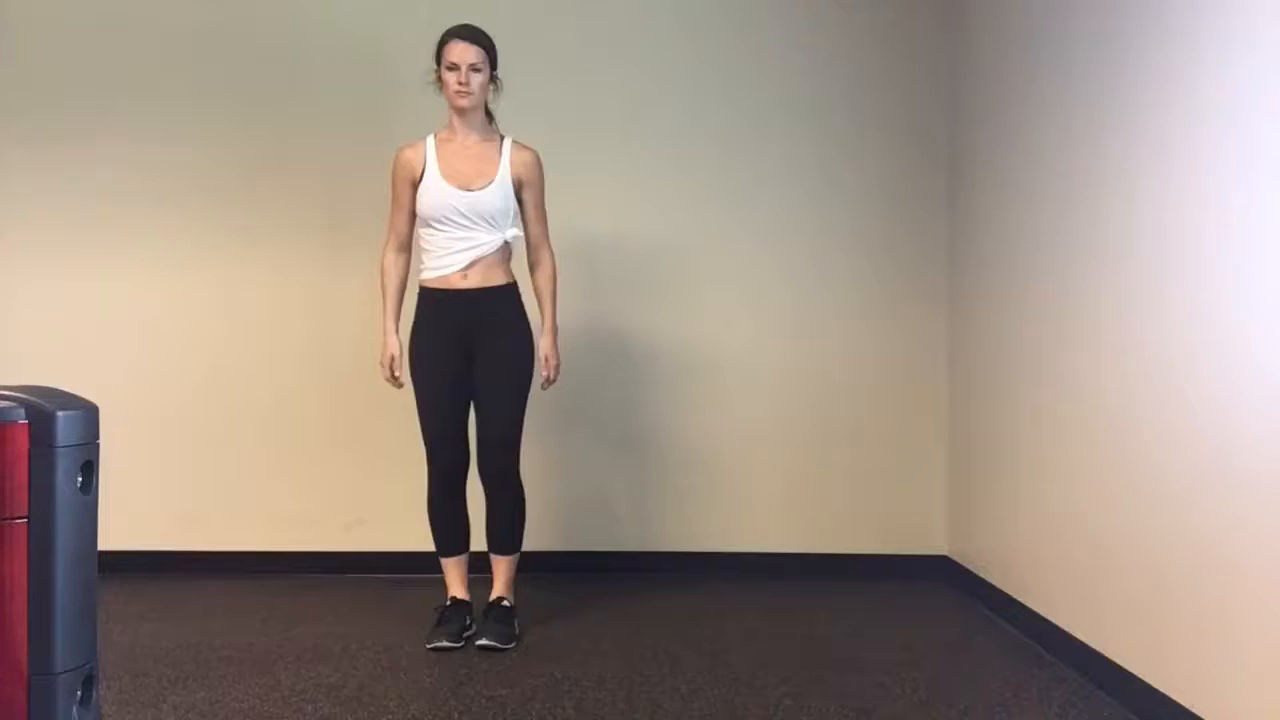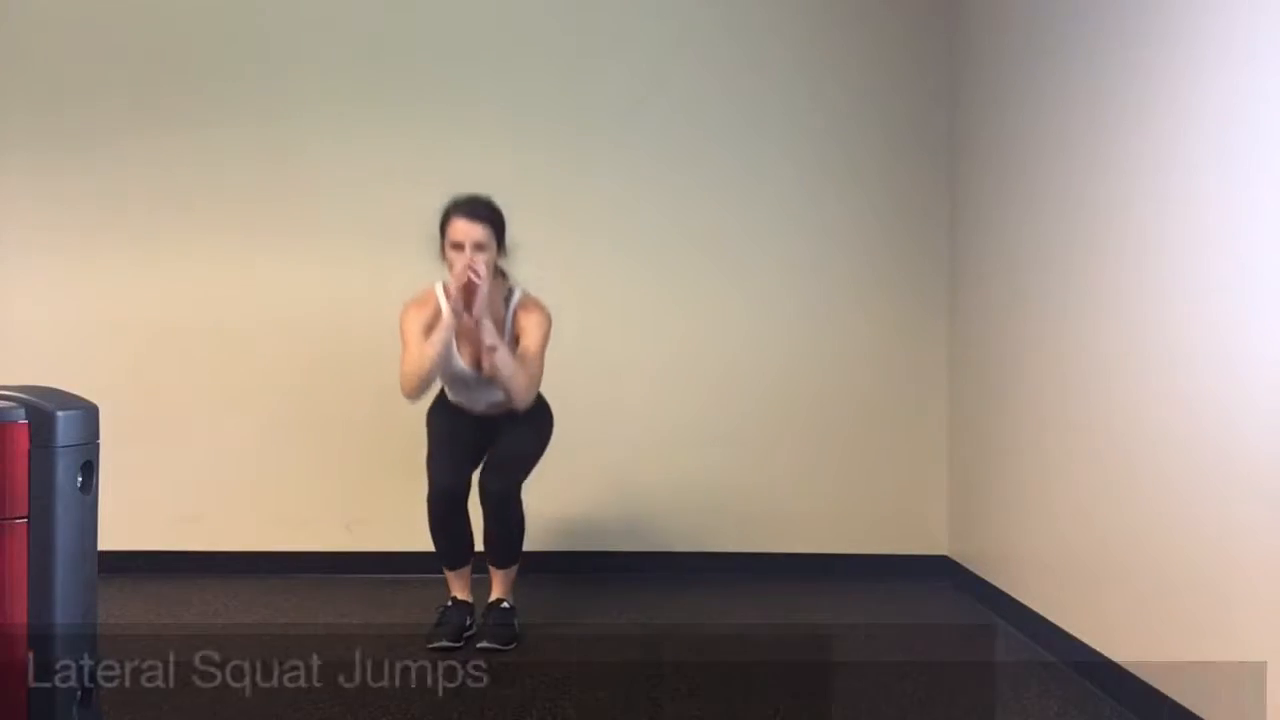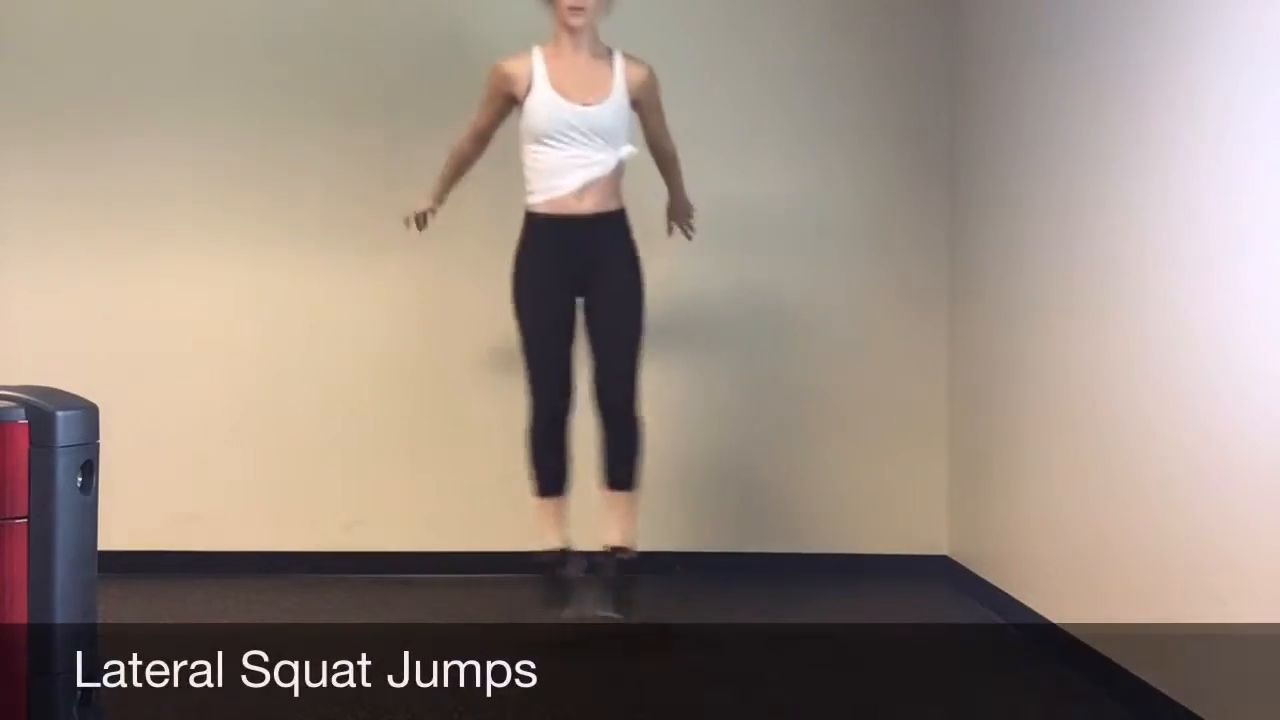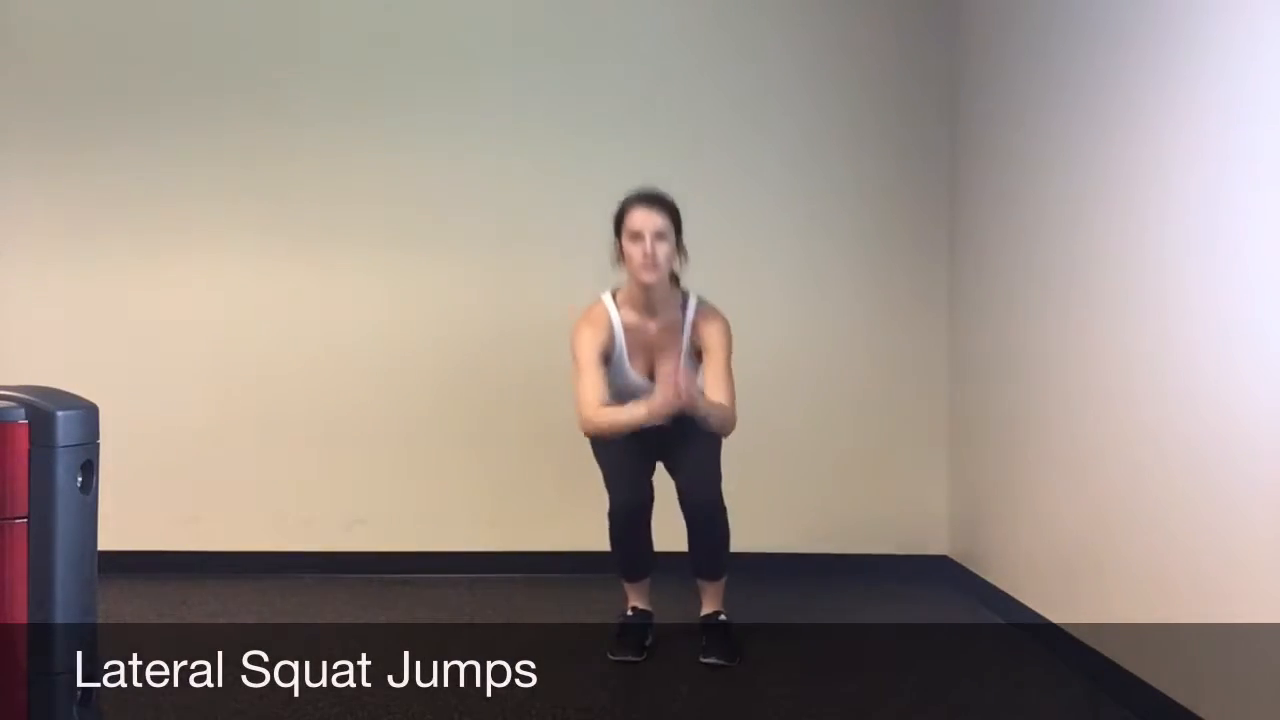
dt=0.7s
person 1, frame 1
left shoulder: (520, 159)
right shoulder: (413, 158)
left elbow: (541, 252)
right elbow: (396, 250)
left wrist: (548, 330)
right wrist: (389, 330)
left hip: (501, 316)
right hip: (436, 318)
left knee: (499, 461)
right knee: (445, 462)
left ankle: (502, 599)
right ankle: (456, 599)
person 1, frame 2
left shoulder: (529, 313)
right shoulder: (424, 308)
left elbow: (524, 395)
right elbow: (412, 387)
left wrist: (484, 324)
right wrist: (451, 320)
left hip: (519, 420)
right hip: (457, 416)
left knee: (498, 488)
right knee: (444, 491)
left ankle: (501, 602)
right ankle: (459, 601)
person 1, frame 3
left shoulder: (633, 76)
right shoulder: (518, 74)
left elbow: (662, 145)
right elbow: (473, 140)
left wrist: (679, 199)
right wrist: (434, 200)
left hip: (611, 246)
right hip: (544, 248)
left knee: (617, 398)
right knee: (550, 401)
left ankle: (621, 546)
right ankle: (555, 545)
person 1, frame 4
left shoulder: (707, 321)
right shoulder: (596, 323)
left elbow: (725, 419)
right elbow: (591, 418)
left wrist: (694, 399)
right wrist: (649, 407)
left hip: (686, 429)
right hip: (623, 430)
left knee: (705, 503)
right knee: (628, 504)
left ankle: (713, 614)
right ankle: (637, 611)
